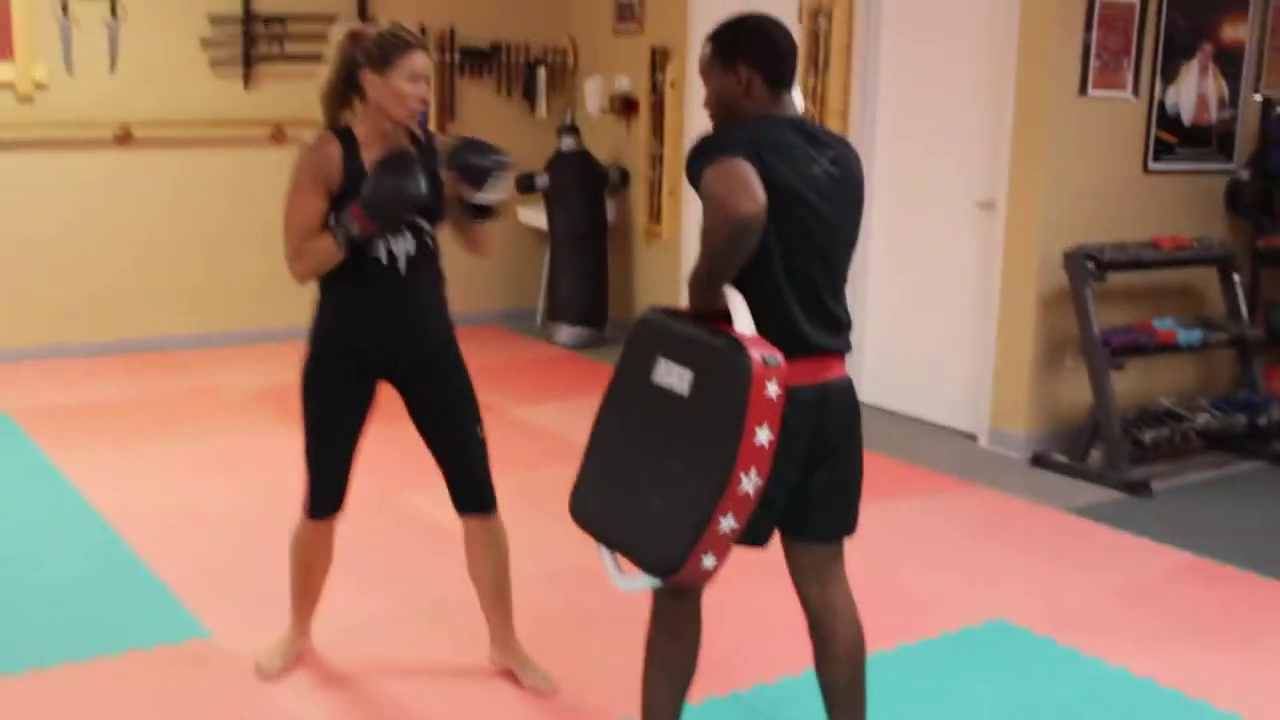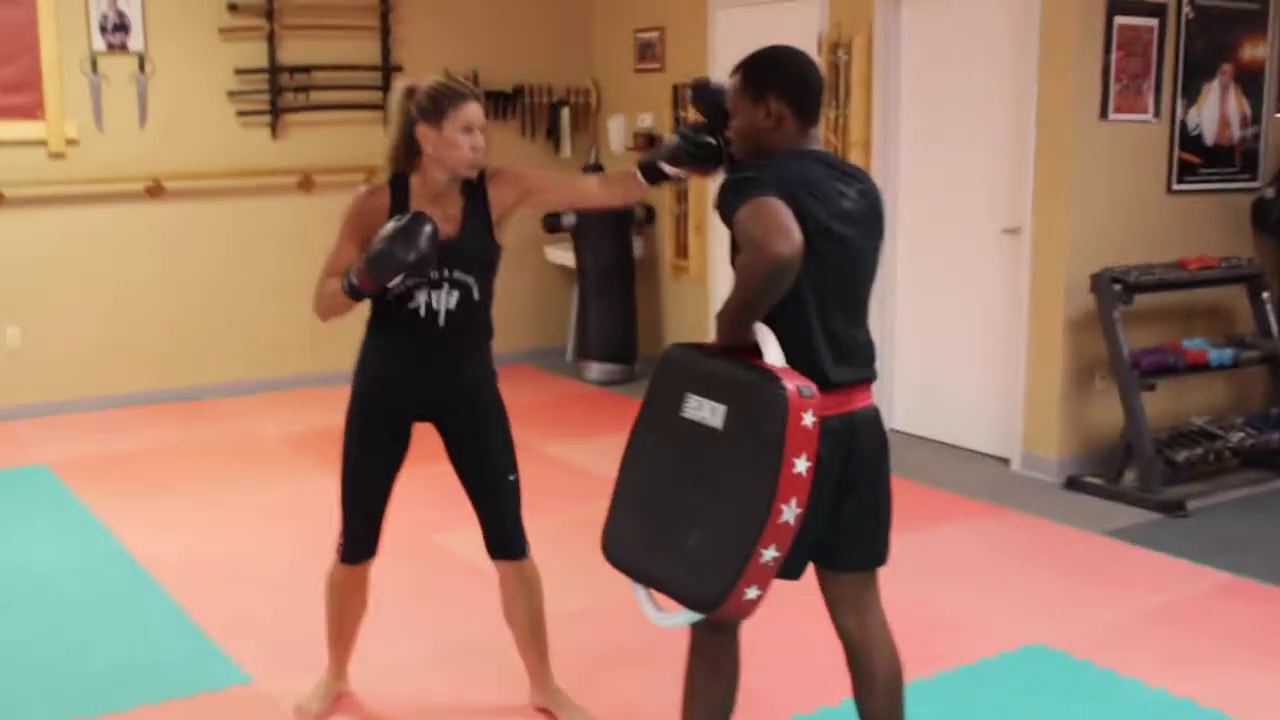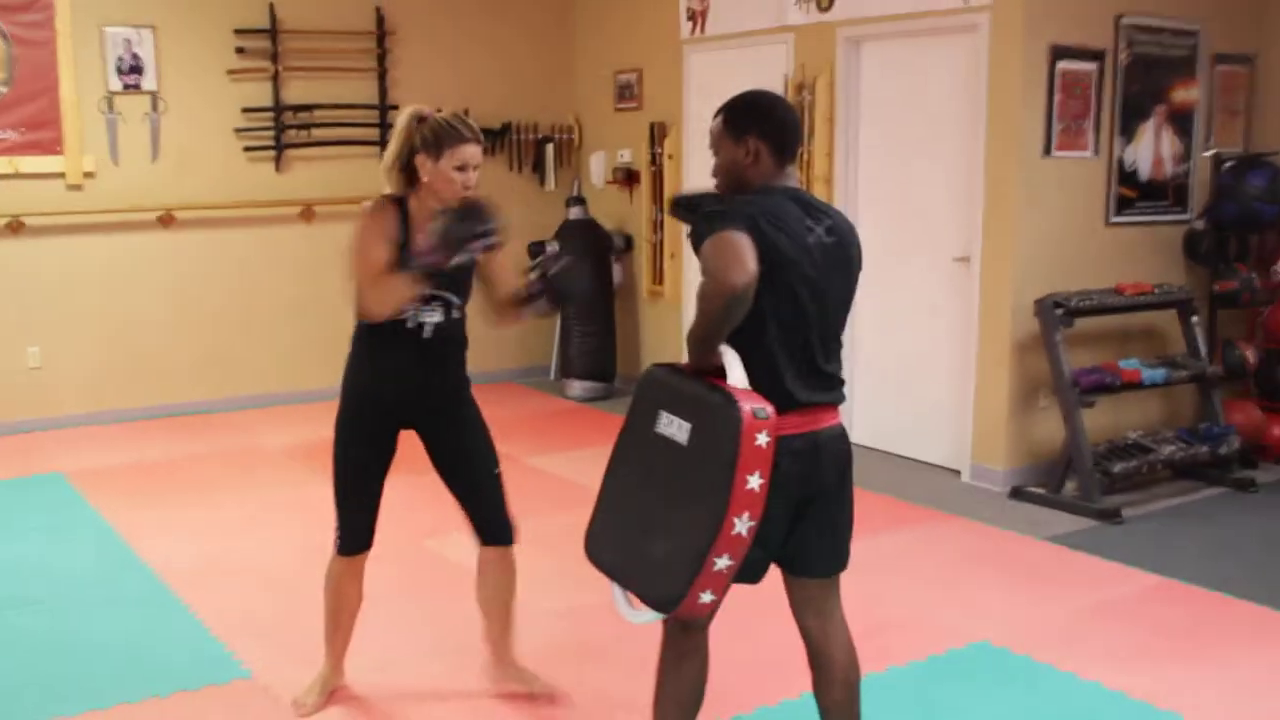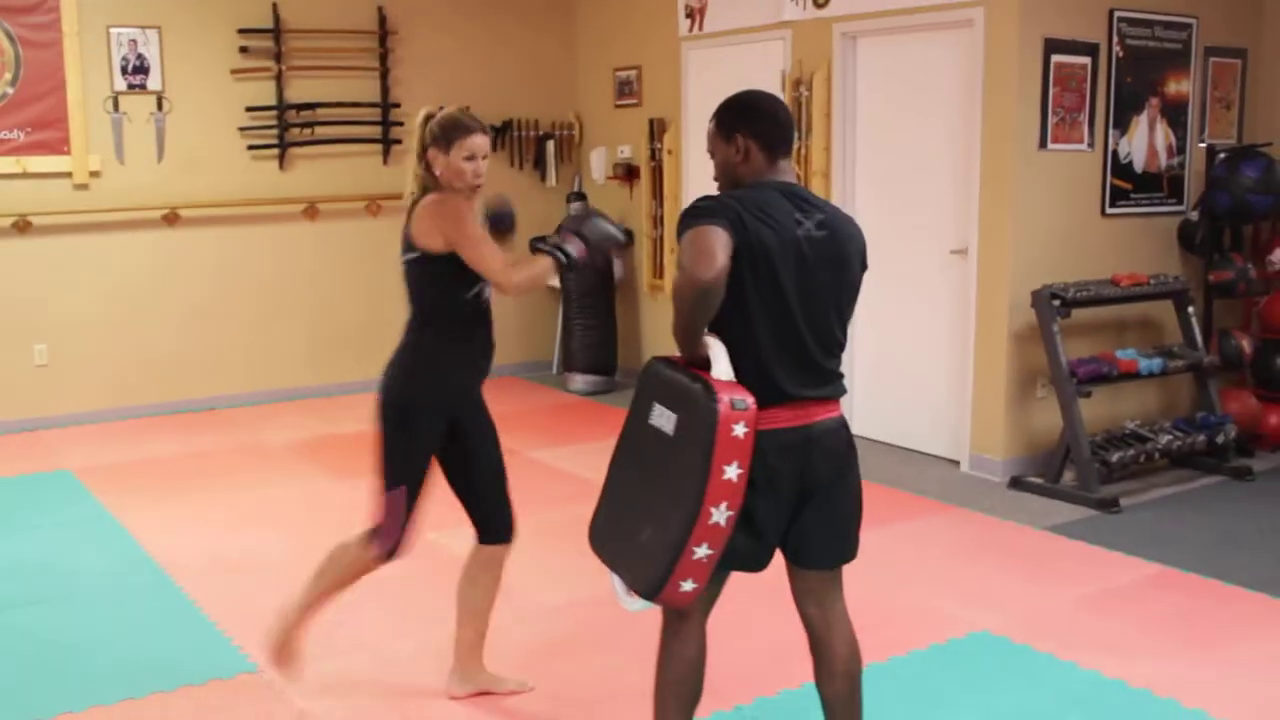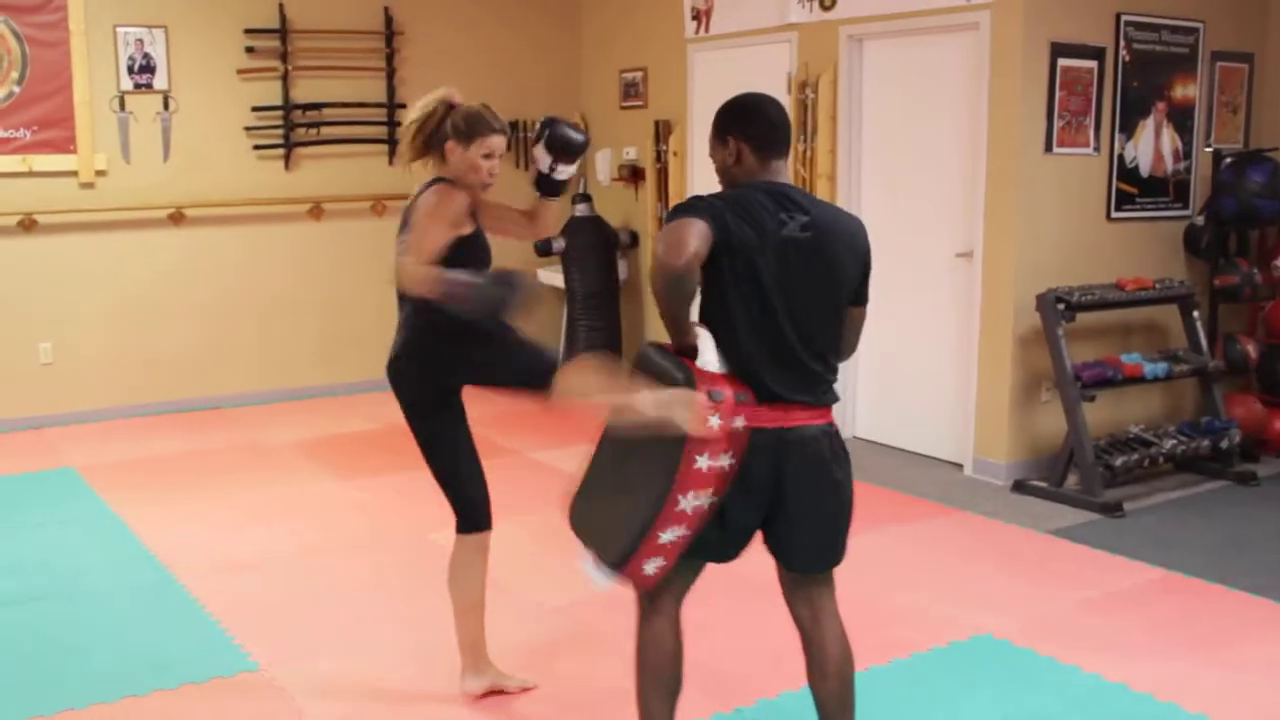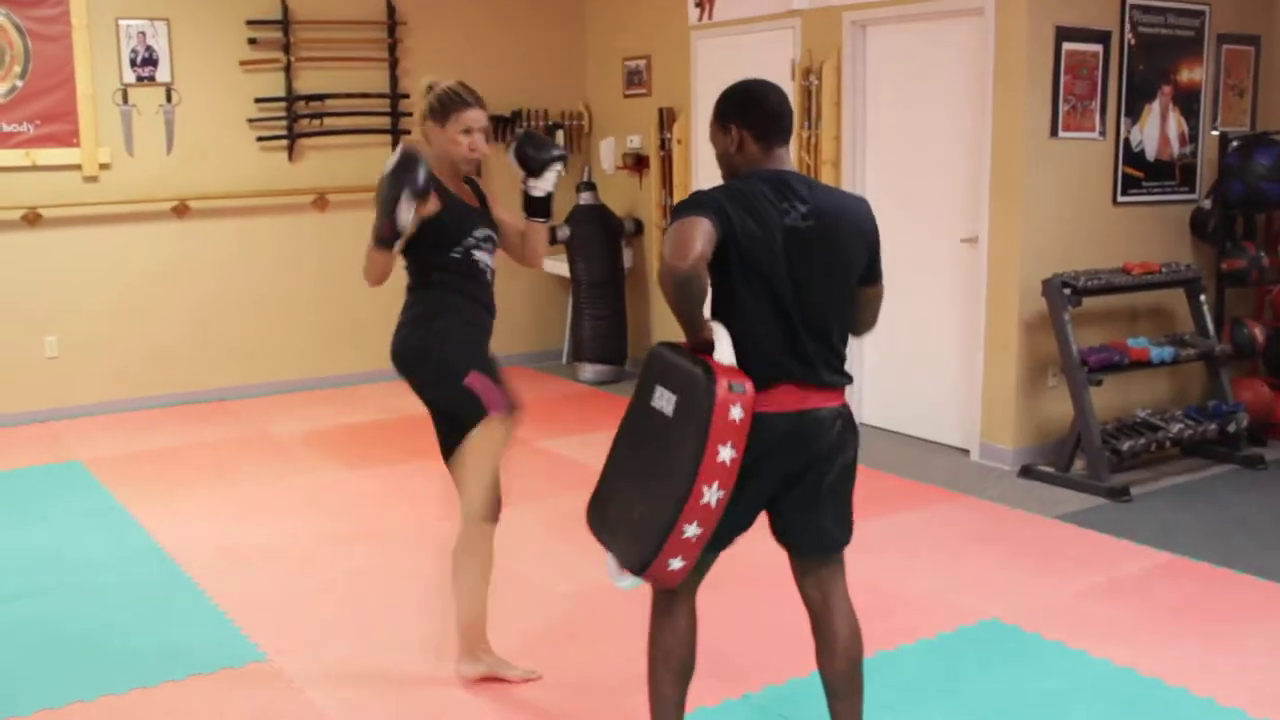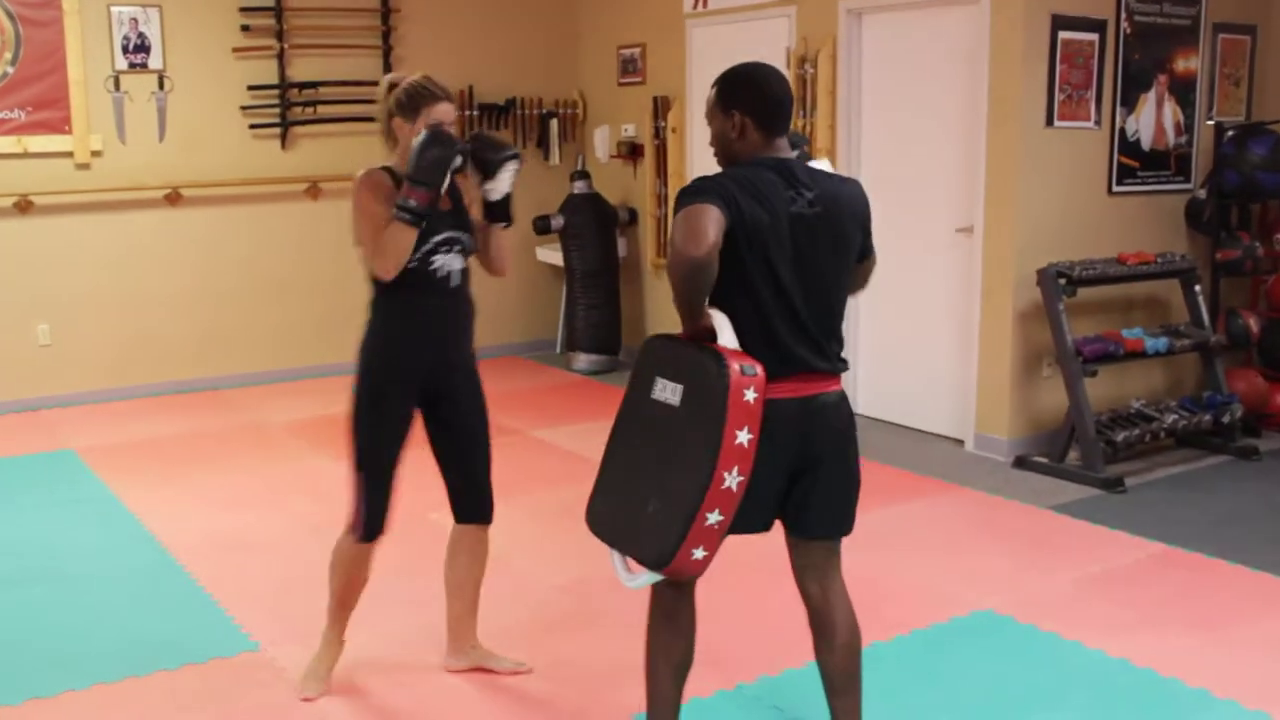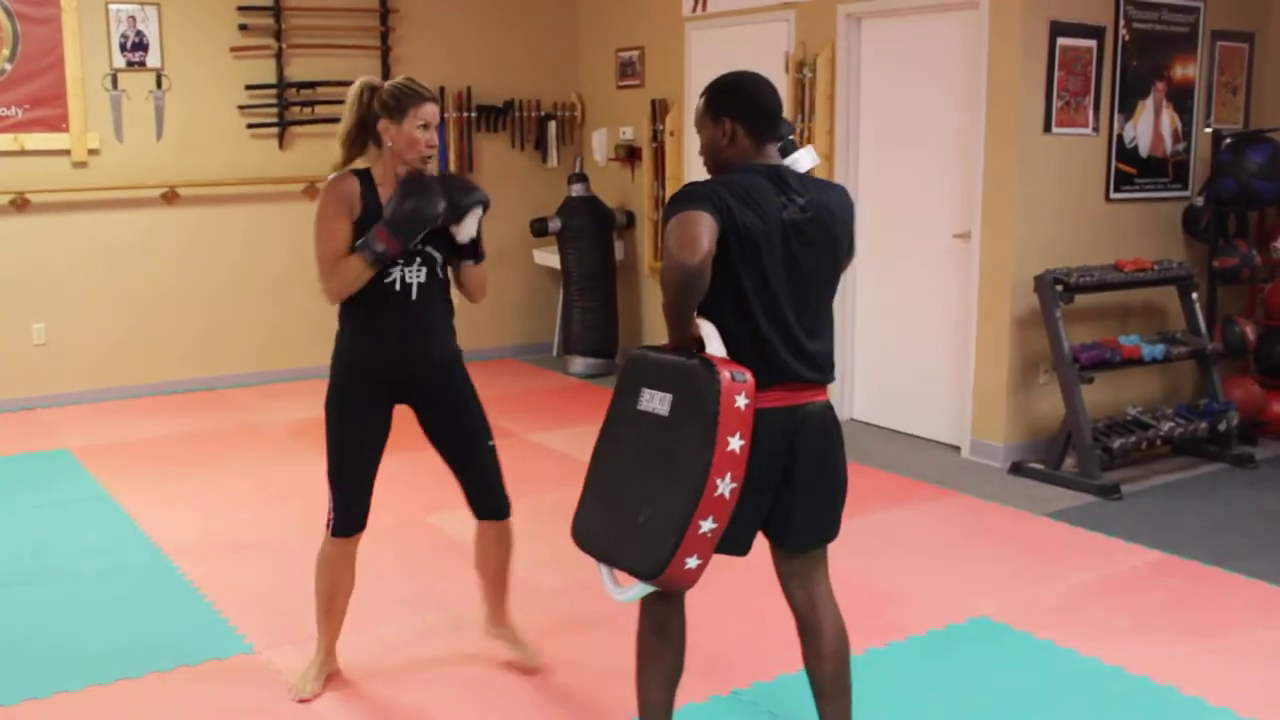
dt=0.2s
person 1, frame 1
left shoulder: (727, 147)
right shoulder: (841, 158)
left elbow: (742, 207)
left wrist: (702, 294)
right hip: (829, 392)
right knee: (824, 579)
person 1, frame 2
left shoulder: (756, 184)
right shoulder: (863, 190)
left elbow: (778, 248)
left wrist: (731, 324)
right hip: (857, 421)
right knee: (859, 610)
person 1, frame 3
left shoulder: (730, 217)
right shoulder: (840, 231)
left elbow: (735, 279)
left wrist: (699, 346)
right hip: (824, 440)
left knee: (687, 613)
right knee: (821, 615)
person 1, frame 4
left shoulder: (719, 213)
right shoulder: (845, 230)
left elbow: (703, 274)
left wrist: (689, 342)
left hip: (747, 438)
right hip: (825, 435)
left knee: (686, 605)
right knee: (824, 606)
person 1, frame 5
left shoulder: (710, 213)
right shoulder: (847, 231)
left elbow: (675, 260)
right elbow: (845, 342)
left wrist: (681, 333)
right hip: (812, 438)
left knee: (661, 594)
right knee: (816, 607)
person 1, frame 6
left shoulder: (714, 207)
right shoulder: (854, 213)
left elbow: (680, 264)
left wrist: (695, 328)
left hip: (741, 422)
right hip: (824, 422)
left knee: (675, 583)
right knee: (825, 588)
person 1, frame 7
left shoulder: (717, 193)
right shoulder: (848, 197)
left elbow: (693, 251)
left wrist: (692, 316)
right hip: (823, 408)
left knee: (675, 571)
right knee: (823, 580)
person 1, frame 8
left shoulder: (706, 200)
right shoulder: (835, 202)
left elbow: (688, 258)
left wrist: (679, 325)
right hip: (810, 419)
left knee: (664, 581)
right knee: (810, 587)
person 2, frame 1
left shoulder: (427, 149)
right shoulder: (325, 155)
left elbow: (478, 244)
right elbow: (300, 263)
left wrist: (480, 199)
right wrist: (361, 219)
left hip: (426, 338)
right hip: (345, 344)
left knee: (477, 496)
right knee: (323, 503)
left ankle: (505, 646)
right ankle: (298, 633)
person 2, frame 2
left shoulder: (499, 191)
right shoulder: (377, 202)
left elbow: (604, 190)
right elbow: (324, 304)
left wrist: (671, 159)
right wrist: (367, 275)
left hip: (466, 384)
right hip: (386, 385)
left knee: (509, 545)
right knee: (357, 548)
person 2, frame 3
left shoulder: (469, 223)
right shoulder: (380, 217)
left elbow: (502, 307)
right elbow: (376, 306)
left wrist: (536, 291)
right wrist: (436, 260)
left hip: (444, 393)
right hip: (372, 393)
left knee: (496, 530)
right knee: (353, 543)
left ankle: (504, 666)
person 2, frame 4
left shoulder: (459, 214)
right shoulder: (442, 207)
right elbow: (509, 278)
left wrist: (493, 233)
right wrist: (563, 249)
left hip: (457, 393)
right hip: (423, 387)
left knee: (497, 530)
right knee: (386, 539)
left ankle: (468, 669)
right ankle: (295, 621)
person 2, frame 5
left shoulder: (463, 201)
right shoulder: (443, 198)
left elbow: (534, 228)
right elbow: (409, 270)
left wrist: (554, 175)
right wrist: (465, 290)
left hip: (419, 368)
right hip: (442, 347)
left knee: (474, 522)
right knee: (554, 373)
left ankle: (475, 667)
person 2, frame 6
left shoulder: (477, 191)
right shoulder: (417, 186)
left elbow: (531, 255)
right elbow: (375, 275)
left wrist: (540, 191)
right wrist: (393, 223)
left hip: (460, 348)
right hip: (431, 343)
left knee: (485, 507)
right knee: (496, 416)
left ankle: (474, 652)
right ankle: (469, 608)
person 2, frame 7
left shoulder: (455, 186)
right shoulder: (377, 183)
left elbow: (498, 263)
right elbow: (383, 265)
left wrist: (497, 194)
right wrist: (415, 190)
left hip: (453, 359)
right hip: (394, 355)
left knee: (475, 510)
right knee: (369, 521)
left ankle: (462, 645)
right ankle: (330, 643)
person 2, frame 8
left shoulder: (437, 191)
right shoulder: (345, 190)
left elbow: (476, 291)
right elbow: (334, 286)
left wrist: (466, 235)
right wrist: (393, 233)
left hip: (436, 362)
right hip: (363, 368)
left knee: (493, 504)
right knee: (346, 522)
left ankle: (499, 621)
right ankle: (325, 655)
